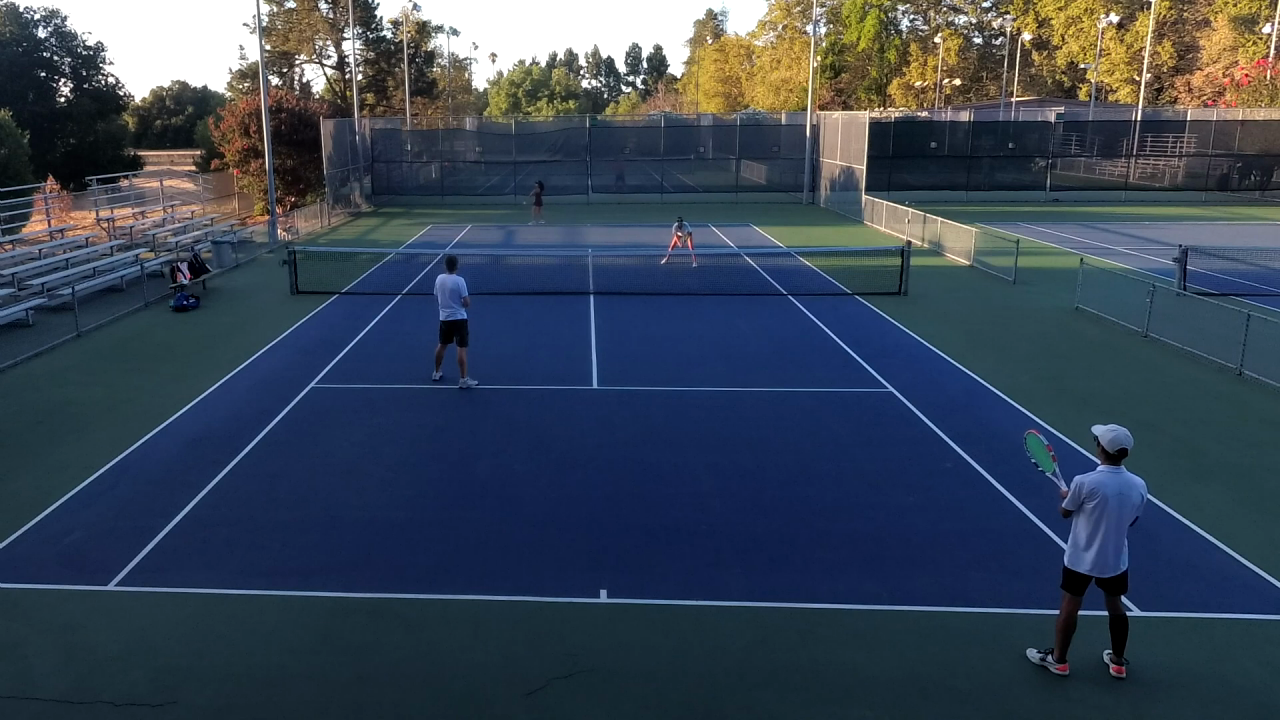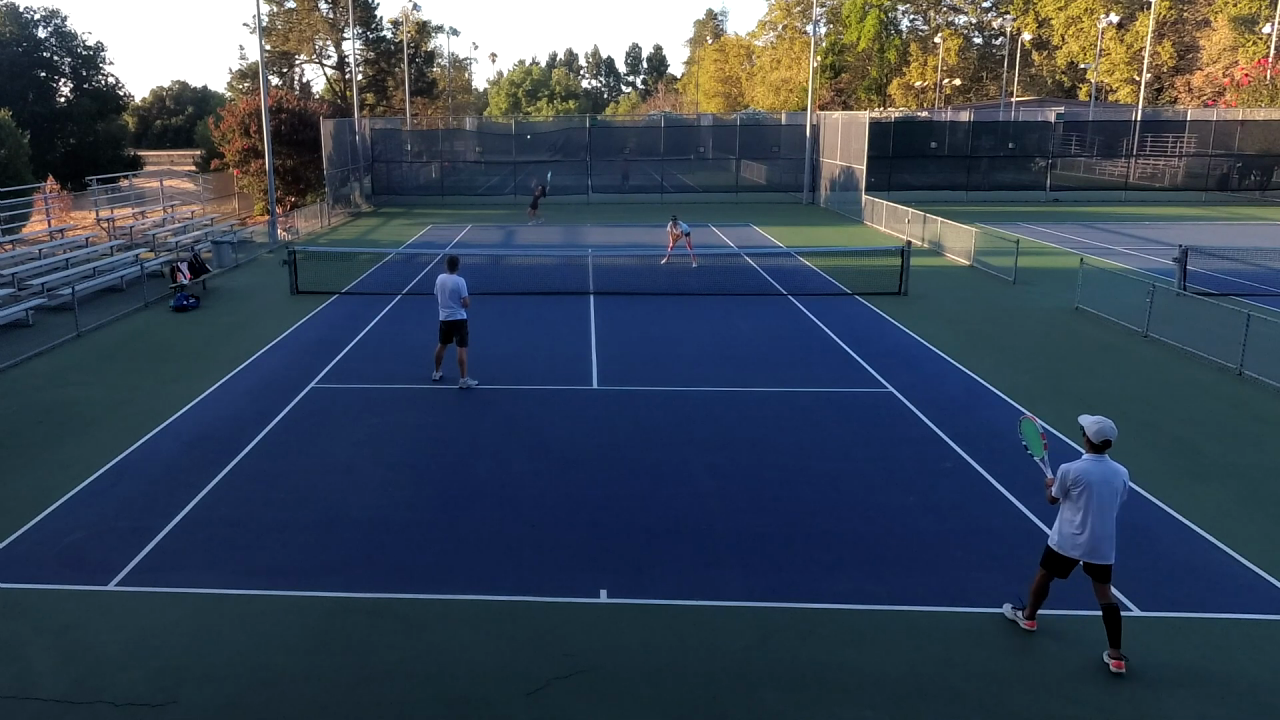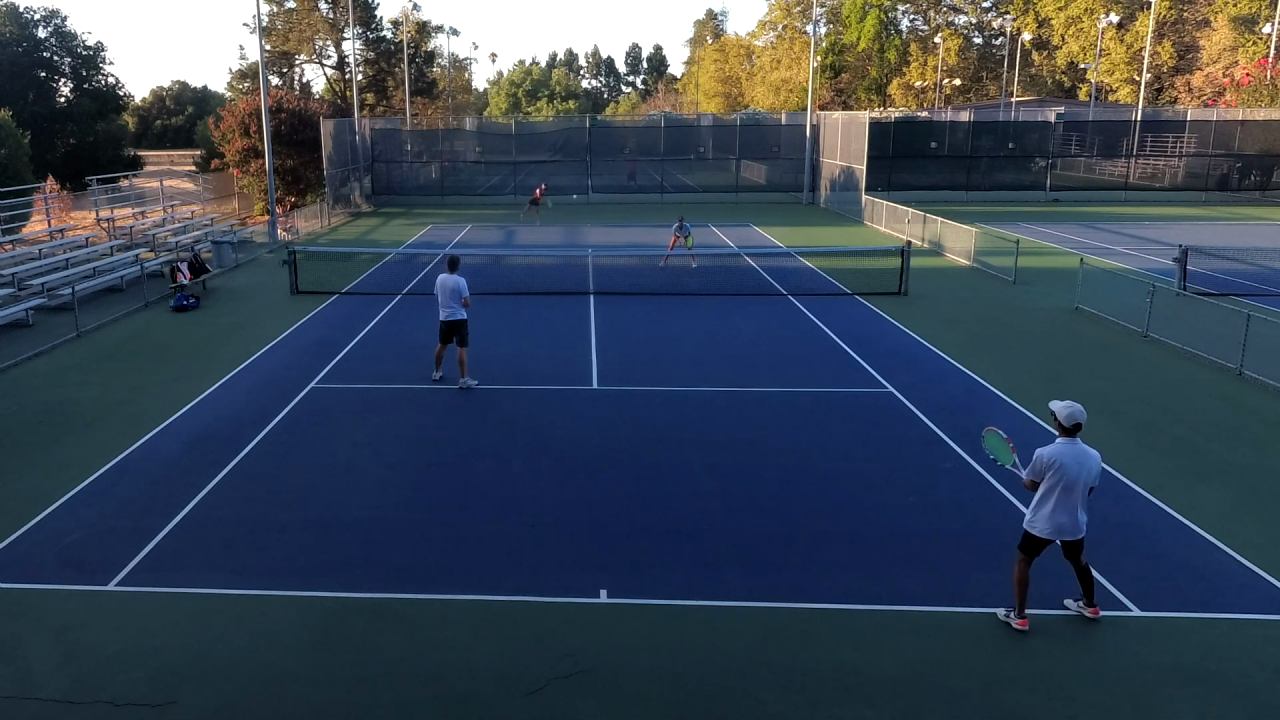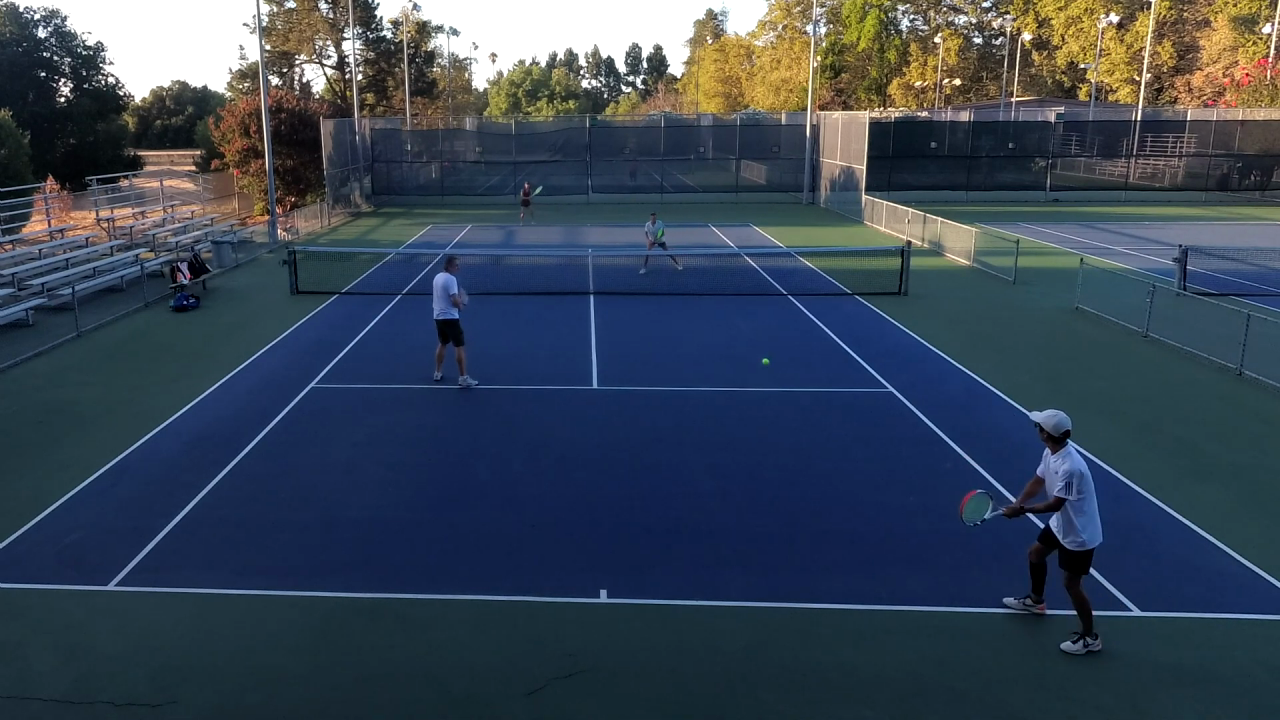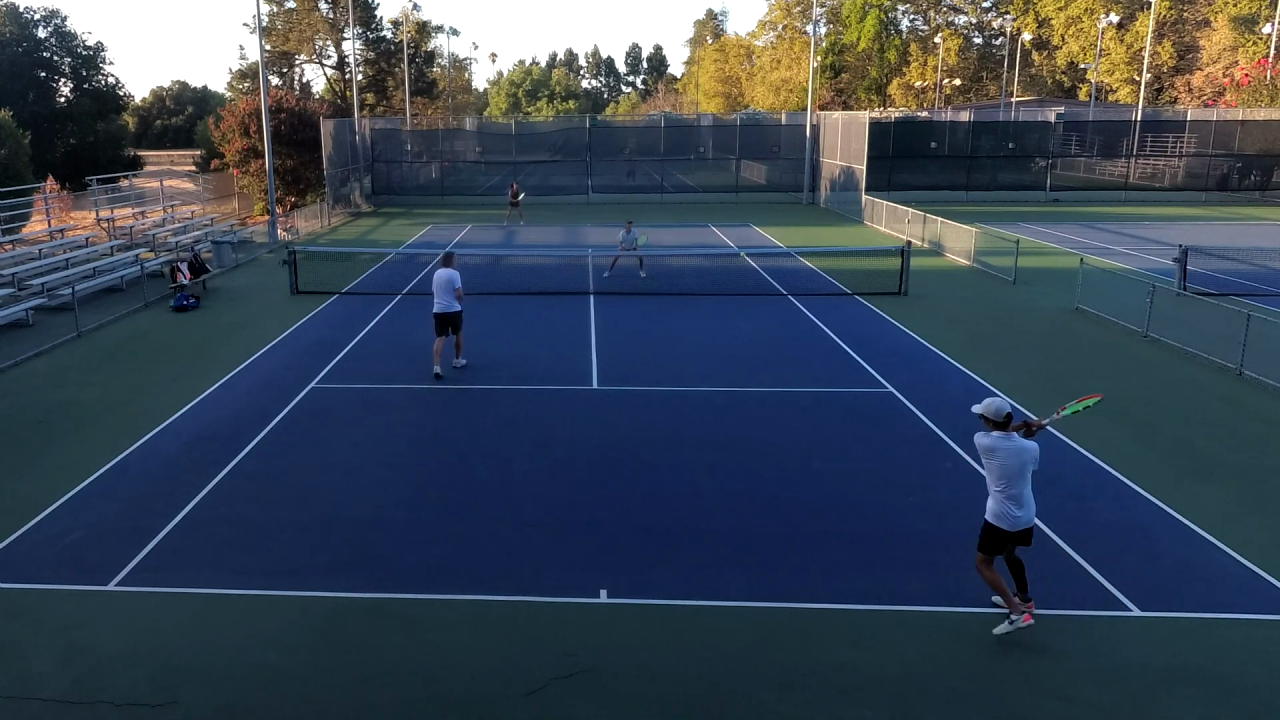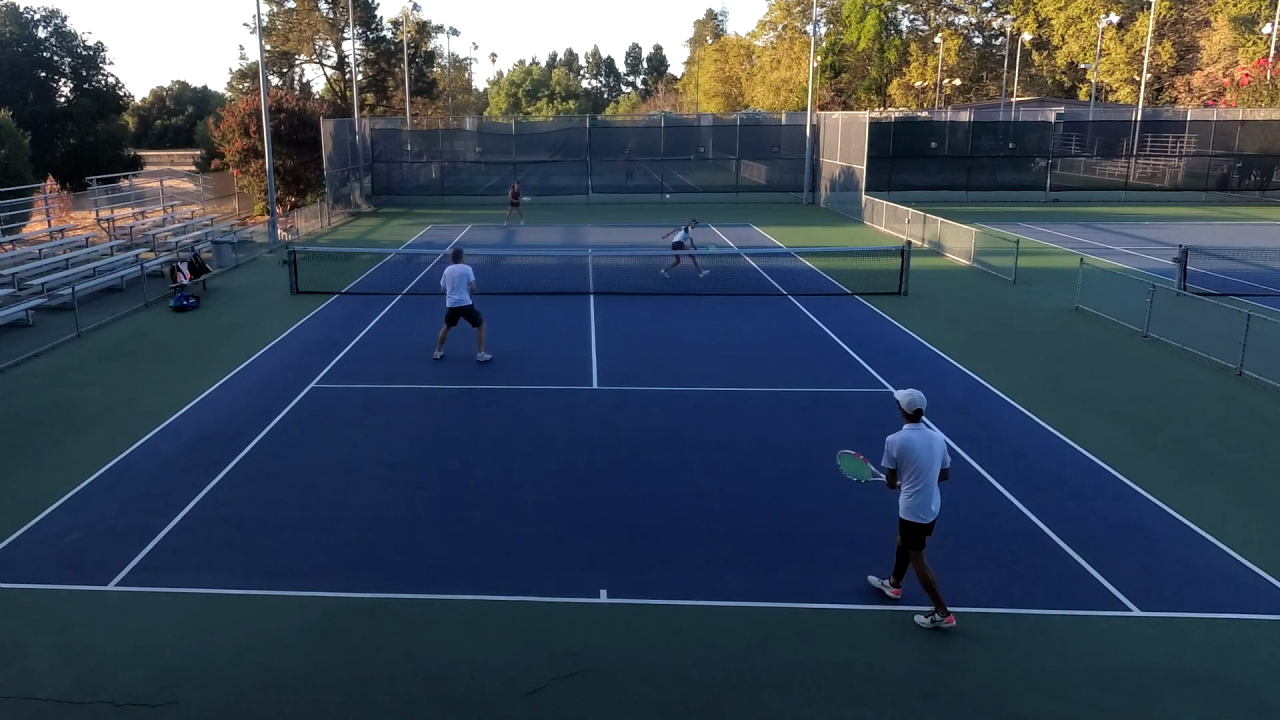
dt=0.7s
person 1, frame 1
left shoulder: (1085, 483)
right shoulder: (1139, 486)
left elbow: (1065, 512)
right elbow: (1131, 520)
left wrist: (1065, 496)
left hip: (1082, 557)
right hip: (1116, 558)
left knee: (1070, 606)
right knee: (1115, 606)
left ankle: (1059, 659)
right ankle: (1118, 661)
person 1, frame 2
left shoulder: (1070, 470)
right shoulder: (1122, 474)
left elbow: (1053, 499)
left wrist: (1051, 484)
left hip: (1068, 541)
right hip: (1102, 545)
left knee: (1044, 576)
right knee: (1105, 595)
left ankle: (1028, 617)
right ankle: (1116, 656)
person 1, frame 3
left shoulder: (1044, 454)
right shoulder: (1094, 457)
left elbow: (1032, 486)
right elbow: (1088, 491)
left wrist: (1027, 482)
left hip: (1042, 523)
right hip: (1075, 524)
left knee: (1022, 562)
right knee: (1078, 560)
left ankle: (1019, 615)
right ankle: (1090, 605)
person 1, frame 4
left shoulder: (1071, 467)
right shoulder: (1050, 453)
left elbow: (1056, 504)
right elbow: (1037, 480)
left wrist: (1019, 510)
right wrist: (1018, 504)
left hip: (1078, 535)
right hip: (1059, 524)
left knee: (1071, 584)
right knee: (1035, 554)
left ankle: (1090, 637)
right ankle: (1036, 600)
person 1, frame 5
left shoulder: (983, 442)
right shoulder: (1031, 448)
left wrist: (1023, 427)
left hip: (1000, 517)
right hip: (1026, 516)
left knee: (983, 564)
right knee: (1009, 553)
left ankle: (1017, 613)
right ankle: (1024, 599)
person 1, frame 6
left shoulder: (895, 441)
right shoulder: (938, 438)
left elbow: (890, 478)
right elbow: (944, 475)
left wrist: (897, 483)
left hip: (912, 510)
right hip: (931, 507)
left knee: (918, 561)
right knee: (903, 544)
left ankle: (943, 613)
right ankle: (893, 584)
